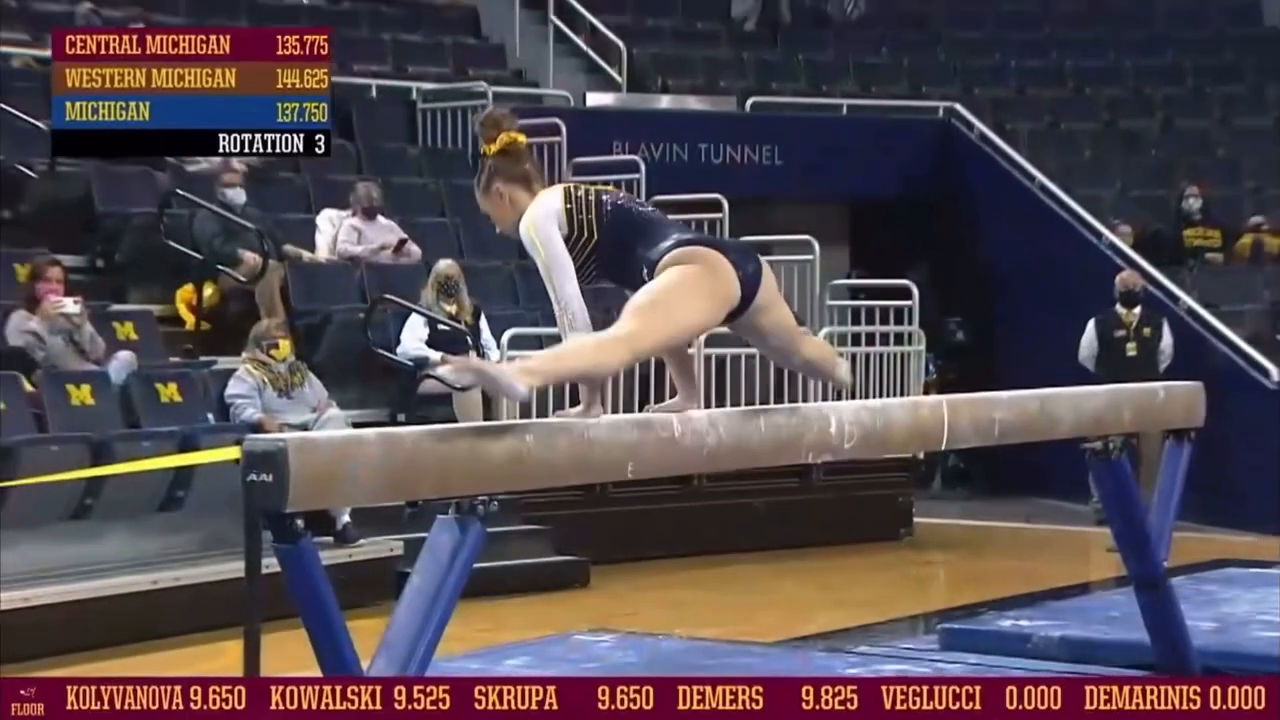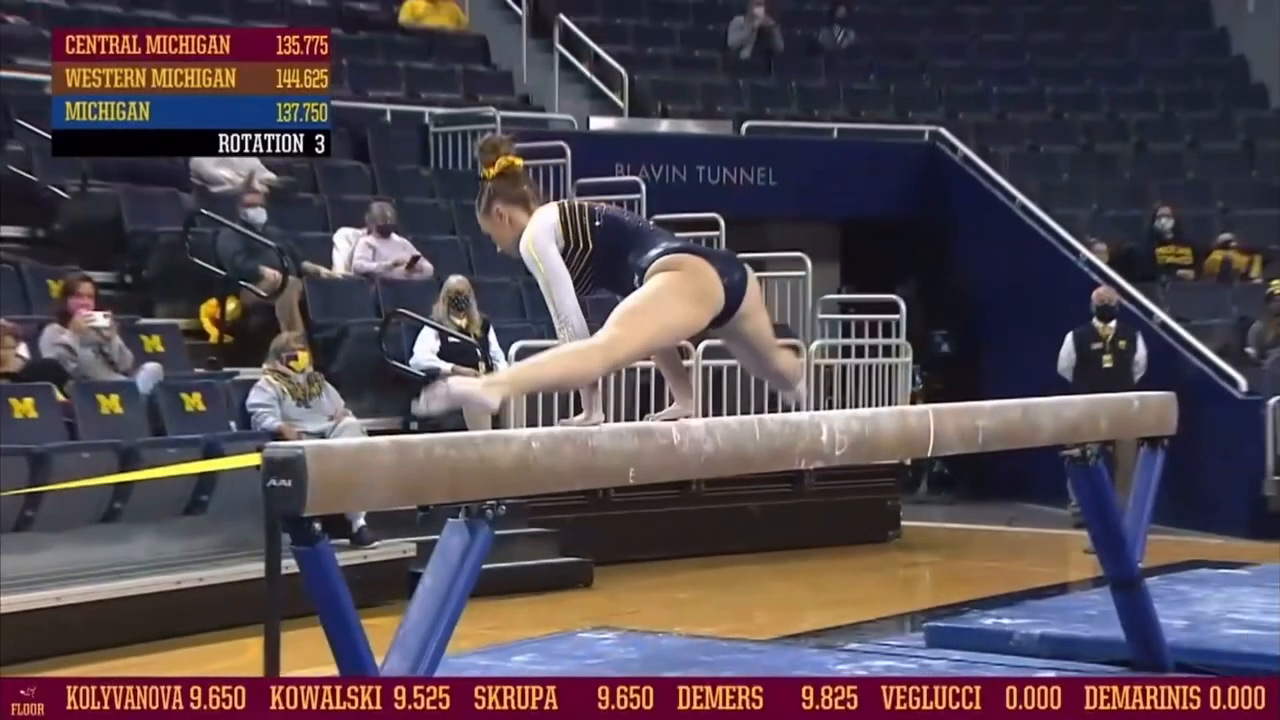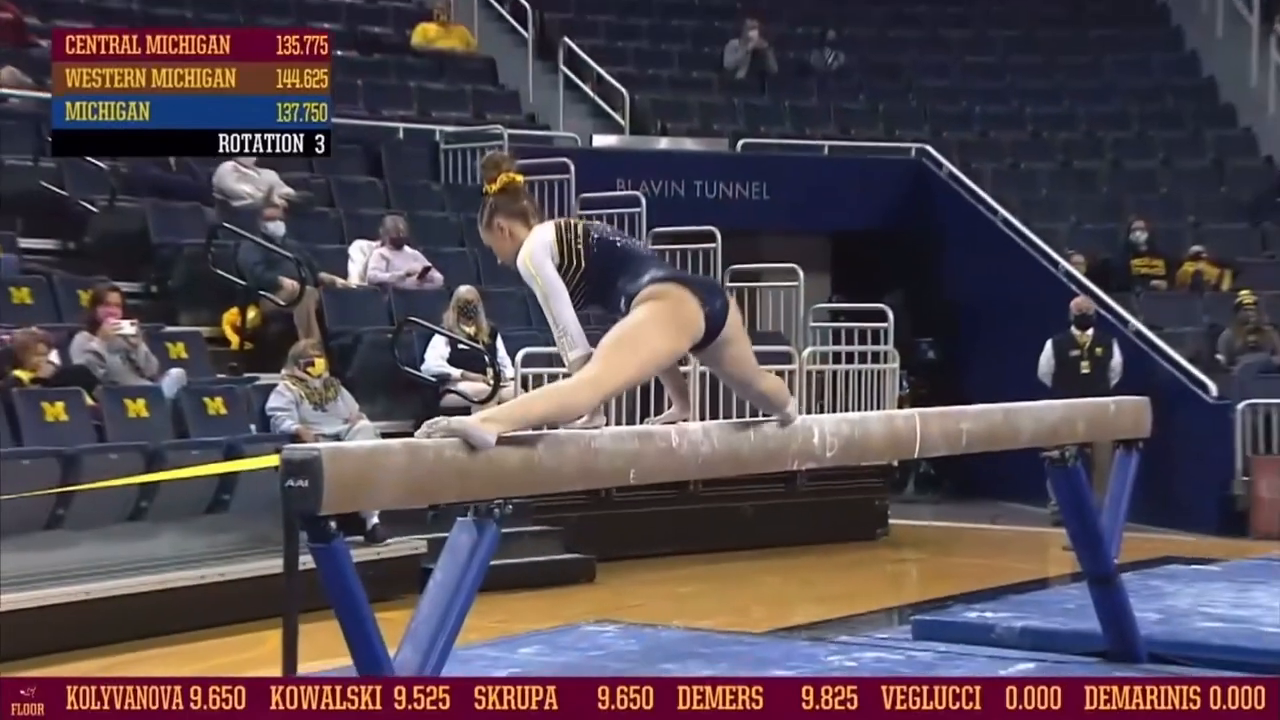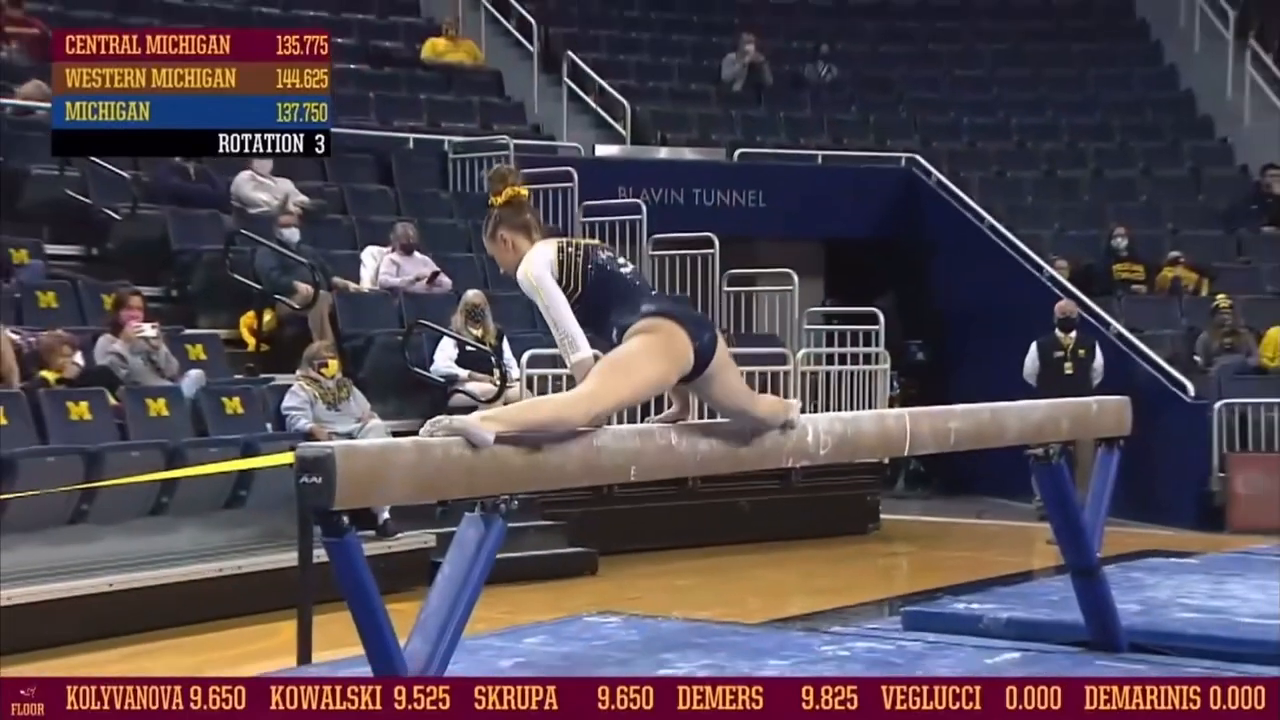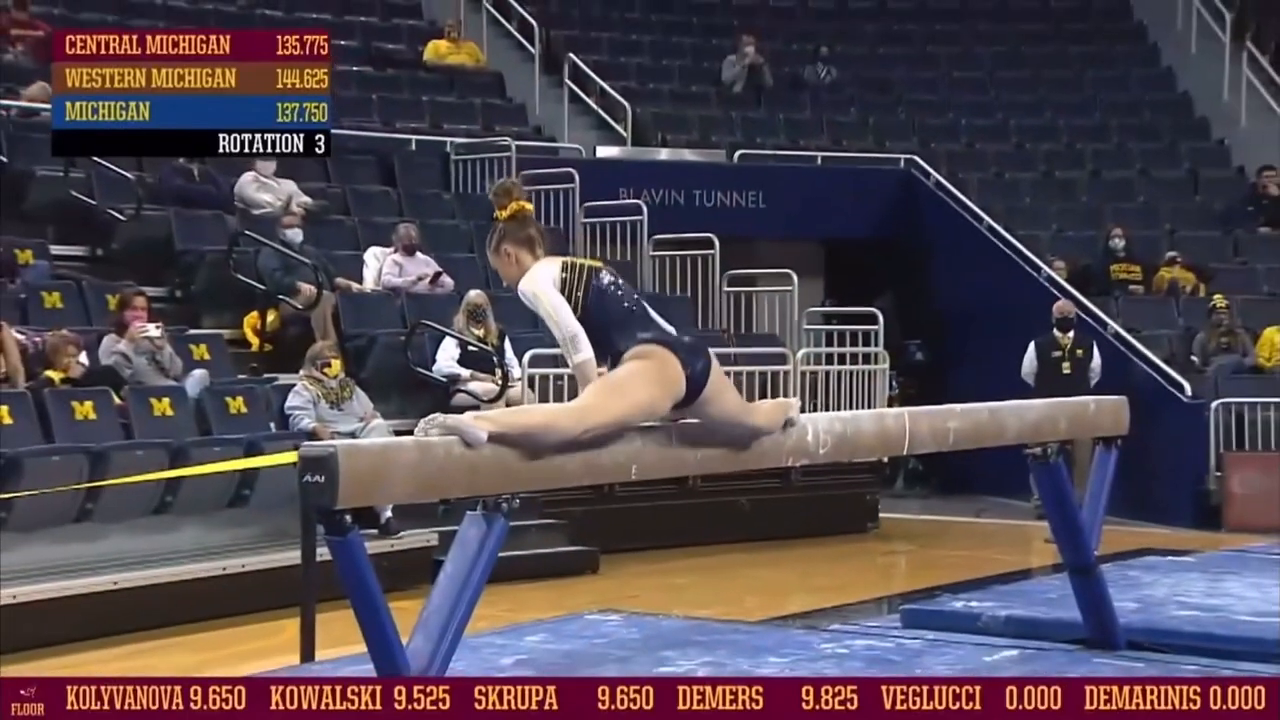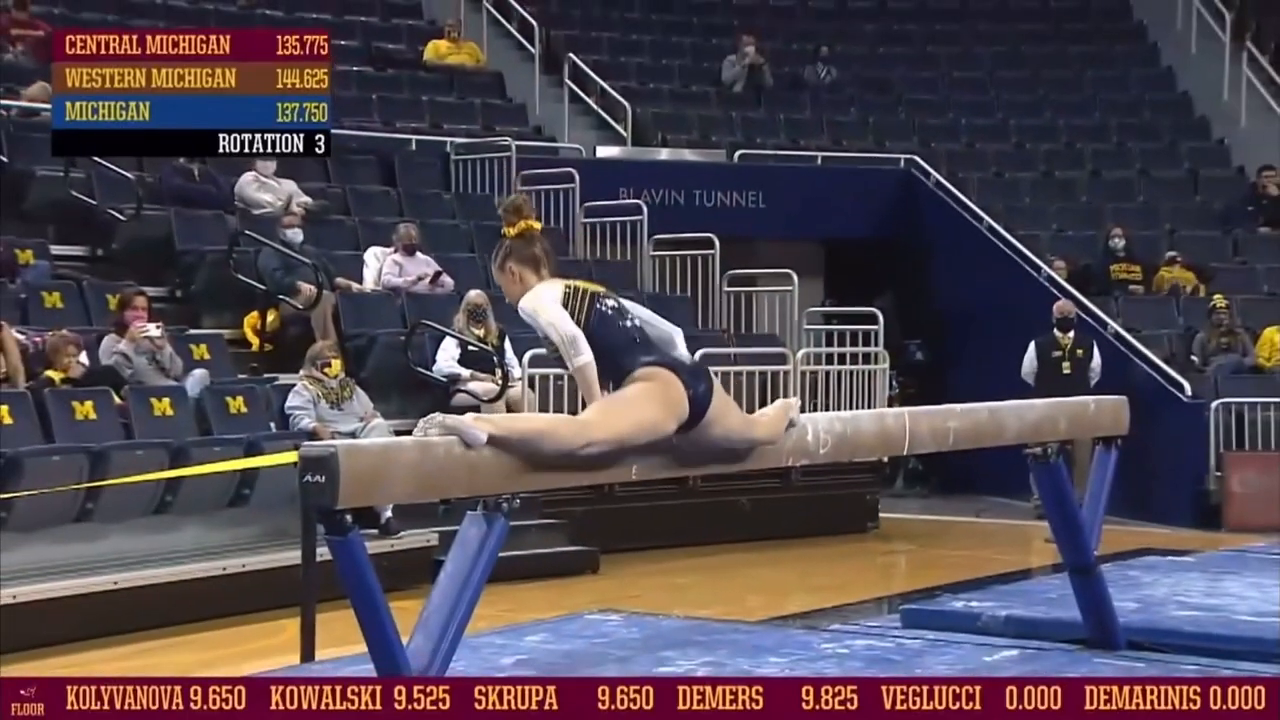
dt=0.1s
person 1, frame 1
left shoulder: (539, 217)
left elbow: (571, 311)
left wrist: (591, 401)
left hip: (699, 268)
right hip: (738, 261)
right knee: (794, 347)
left ankle: (522, 377)
person 1, frame 2
left shoulder: (536, 232)
right shoulder: (584, 218)
left elbow: (571, 325)
right elbow: (651, 322)
left wrist: (591, 407)
left hip: (689, 277)
right hip: (726, 271)
right knee: (767, 358)
left ankle: (485, 392)
right ankle: (796, 380)
person 1, frame 3
left shoulder: (533, 248)
right shoulder: (579, 238)
left elbow: (569, 334)
left wrist: (591, 410)
right wrist: (682, 400)
left hip: (674, 306)
right hip: (709, 296)
right knee: (754, 385)
left ankle: (484, 425)
right ankle: (786, 404)
person 1, frame 4
left shoulder: (532, 263)
right shoulder: (586, 252)
left elbow: (572, 342)
left wrist: (596, 396)
right wrist: (680, 399)
left hip: (662, 342)
right hip: (694, 330)
left ankle: (481, 424)
person 1, frame 5
left shoulder: (534, 279)
right shoulder: (587, 272)
left elbow: (575, 342)
left wrist: (594, 401)
right wrist: (678, 399)
left hip: (658, 368)
right hip: (692, 356)
left ankle: (475, 423)
person 1, frame 6
left shoulder: (535, 299)
right shoulder: (594, 293)
left elbow: (575, 345)
right elbow: (672, 334)
left wrist: (598, 409)
left hip: (659, 391)
right hip: (694, 383)
left ankle: (475, 425)
person 2, frame 1
left shoulder: (1157, 323)
right shoulder: (1099, 323)
left elbow: (1165, 355)
right elbow: (1085, 356)
left wrist: (1151, 375)
right wrist: (1105, 375)
left knee: (1149, 454)
right ankle: (1103, 504)
person 2, frame 2
left shoulder: (1132, 336)
right shoulder: (1077, 336)
left elbow: (1139, 366)
right elbow: (1065, 368)
left wrist: (1125, 385)
right wrist: (1083, 386)
left knee: (1124, 460)
right ankle: (1080, 507)
person 2, frame 3
left shoulder: (1108, 343)
right shoulder: (1056, 343)
left elbow: (1115, 372)
right elbow: (1044, 373)
left wrist: (1102, 390)
right wrist: (1061, 391)
left knee: (1101, 461)
right ankle: (1059, 507)
person 2, frame 4
left shoulder: (1090, 344)
right shoulder: (1040, 345)
left elbow: (1097, 373)
right elbow: (1029, 374)
left wrist: (1084, 389)
right wrist: (1046, 390)
left knee: (1083, 459)
right ankle: (1043, 502)
person 2, frame 5
left shoulder: (1088, 345)
right shoulder: (1038, 345)
left elbow: (1095, 373)
right elbow: (1027, 373)
left wrist: (1082, 389)
right wrist: (1044, 390)
left knee: (1081, 458)
right ankle: (1042, 500)
person 2, frame 6
left shoulder: (1087, 344)
right shoulder: (1039, 345)
left elbow: (1095, 372)
right elbow: (1028, 373)
left wrist: (1082, 389)
right wrist: (1043, 389)
left knee: (1081, 457)
right ankle: (1041, 501)
person 3, frame 1
left shoulder: (300, 370)
right shoulder: (247, 375)
left elbow: (324, 398)
right elbow: (241, 408)
left wrist: (326, 406)
right wrist: (262, 420)
left hip: (315, 425)
right hip: (281, 431)
person 3, frame 2
left shoulder: (318, 381)
right shoulder: (268, 385)
left elbow: (340, 408)
right elbow: (261, 417)
left wrist: (343, 415)
right wrist: (282, 428)
left hip: (332, 433)
right hip: (300, 439)
person 3, frame 3
left shoulder: (334, 385)
right shoulder: (286, 390)
left elbow: (355, 410)
right elbow: (280, 420)
left wrist: (357, 418)
right wrist: (299, 430)
left hip: (347, 435)
right hip: (317, 441)
person 3, frame 4
left shoulder: (347, 386)
right shoulder: (301, 390)
left elbow: (367, 411)
right elbow: (295, 419)
left wrist: (369, 417)
right wrist: (313, 429)
left hip: (359, 433)
right hip: (331, 439)
person 3, frame 5
left shoulder: (350, 386)
right shoulder: (304, 390)
left elbow: (370, 410)
right elbow: (298, 418)
left wrist: (372, 416)
right wrist: (316, 428)
left hip: (362, 433)
right hip: (334, 438)
person 3, frame 6
left shoulder: (350, 385)
right shoulder: (304, 390)
left elbow: (370, 410)
right elbow: (299, 418)
left wrist: (372, 416)
right wrist: (317, 428)
left hip: (362, 431)
right hip: (334, 438)
